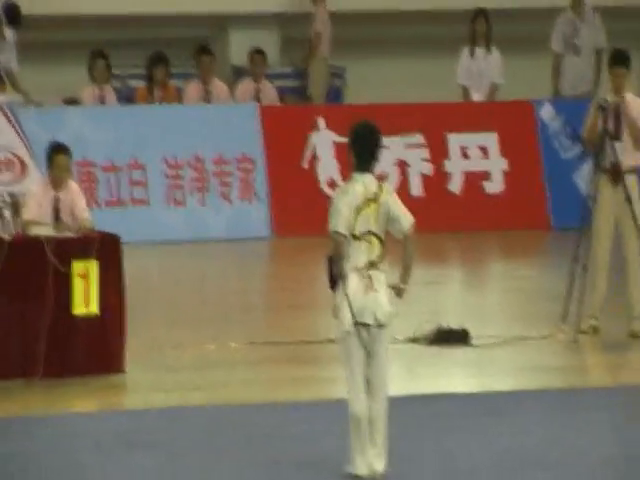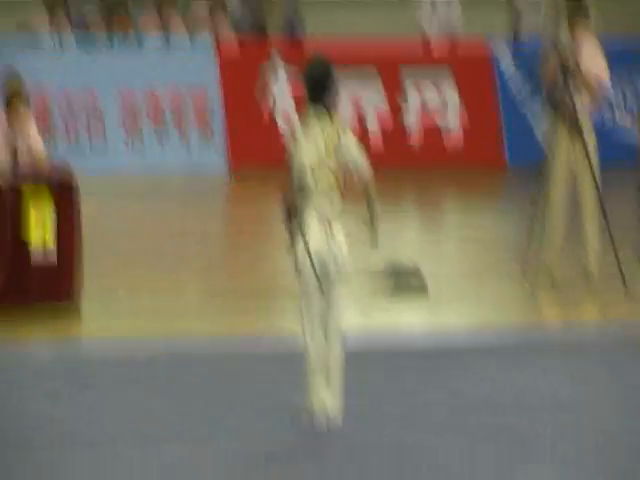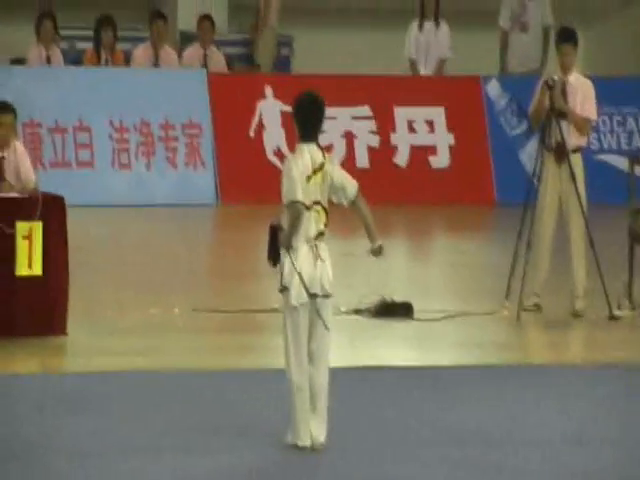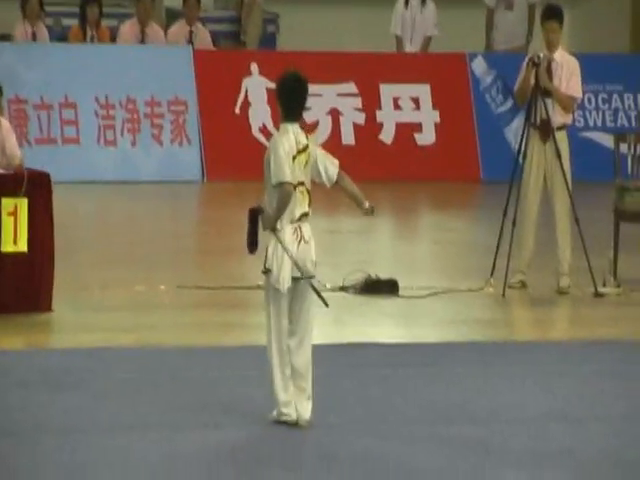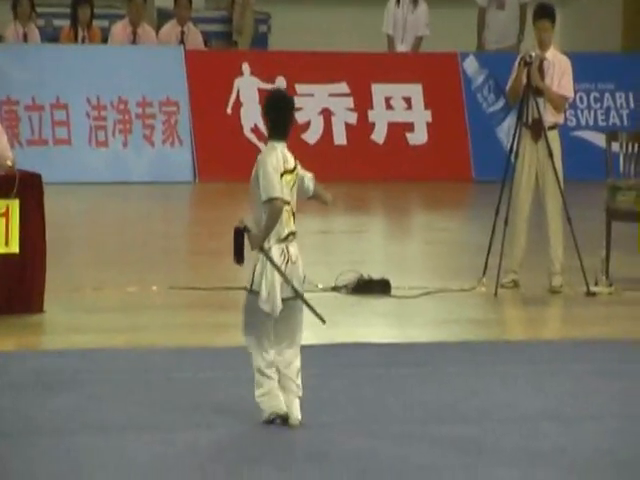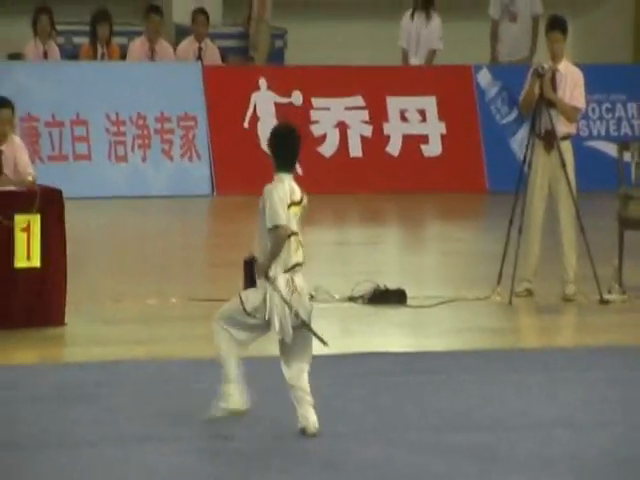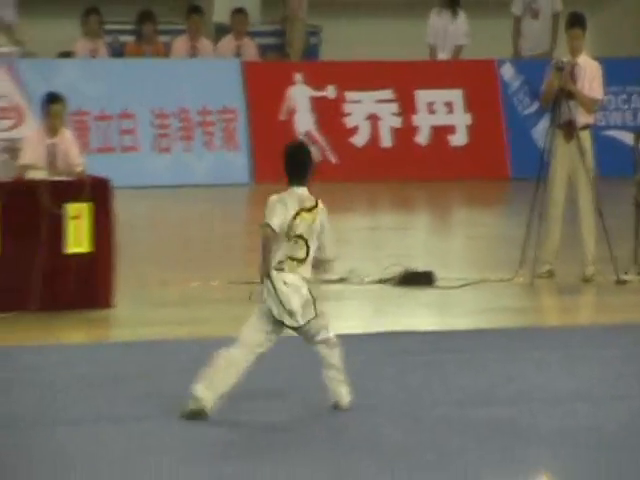
dt=0.2s
person 1, frame 1
left shoulder: (344, 193)
right shoulder: (385, 192)
left elbow: (338, 239)
right elbow: (408, 232)
left wrist: (338, 271)
right wrist: (404, 279)
left hip: (352, 290)
right hip: (378, 290)
left knee: (357, 383)
right knee: (377, 382)
person 1, frame 2
left shoulder: (305, 134)
right shoulder: (340, 134)
left elbow: (301, 181)
right elbow: (365, 175)
left wrist: (294, 214)
left hip: (310, 234)
right hip: (332, 234)
left knee: (314, 328)
right knee: (330, 327)
left ankle: (320, 405)
right ankle: (331, 405)
person 1, frame 3
left shoulder: (293, 162)
right shoulder: (326, 163)
left elbow: (296, 207)
right elbow: (356, 196)
left wrist: (285, 239)
right wrist: (374, 236)
left hip: (298, 261)
right hip: (320, 259)
left knee: (298, 355)
right knee: (318, 355)
left ankle: (304, 433)
right ankle: (317, 432)
person 1, frame 4
left shoulder: (278, 142)
right shoulder: (307, 143)
left elbow: (286, 187)
right elbow: (337, 174)
left wrist: (272, 218)
right wrist: (362, 202)
left hip: (283, 244)
right hip: (304, 241)
left knee: (279, 333)
right knee: (300, 334)
left ankle: (288, 406)
right ankle: (302, 407)
person 1, frame 5
left shoulder: (267, 159)
right shoulder: (291, 160)
left elbow: (276, 205)
right elbow: (315, 188)
left wrist: (260, 237)
right wrist: (324, 197)
left hip: (271, 261)
right hip: (295, 260)
left knee: (258, 339)
right knee: (288, 344)
left ankle: (275, 402)
right ankle: (292, 408)
person 1, frame 6
left shoulder: (274, 191)
right shoulder: (298, 191)
left elbow: (283, 232)
left wrist: (265, 267)
left hip: (273, 289)
right hip: (298, 289)
left knee: (224, 324)
right knee: (295, 359)
left ankle: (234, 397)
right ankle: (308, 419)
person 1, frame 7
left shoulder: (278, 201)
right shoulder: (319, 208)
left elbow: (269, 232)
right elbow: (325, 260)
left wrist: (268, 265)
left hip: (278, 289)
right hip: (300, 291)
left knee: (244, 348)
right knee: (327, 341)
right ankle: (342, 395)
person 2, frame 1
right shoulder: (601, 105)
right elbow: (589, 143)
right wrist: (596, 118)
right hip: (605, 179)
right knee: (599, 246)
right ankle: (592, 314)
person 2, frame 2
left shoulder: (593, 51)
right shoulder: (557, 50)
left elbow: (597, 89)
right elbow: (546, 85)
left wrist: (577, 68)
right wrist: (554, 63)
left hip: (584, 125)
right hip: (561, 124)
left knee: (589, 191)
right knee: (556, 189)
left ankle: (592, 260)
right ankle: (549, 255)
person 2, frame 3
left shoulder: (584, 86)
right shoulder: (547, 83)
left elbow: (586, 127)
right elbow: (534, 121)
left wrist: (565, 106)
right wrist: (543, 98)
left hip: (573, 158)
right hip: (550, 157)
left knee: (576, 226)
right knee: (543, 224)
left ankle: (579, 295)
right ankle: (536, 292)
person 2, frame 4
left shoulder: (570, 64)
right shoulder: (532, 60)
left elbow: (570, 105)
right elbow: (520, 99)
left wrist: (549, 84)
right wrist: (528, 75)
left hip: (558, 136)
right hip: (535, 135)
left knee: (562, 204)
right knee: (528, 202)
left ankle: (564, 273)
right ankle: (521, 269)
person 2, frame 5
left shoulder: (562, 63)
right shoulder: (524, 59)
left elbow: (561, 104)
right elbow: (511, 98)
left wrist: (541, 83)
right wrist: (520, 74)
left hip: (550, 135)
right hip: (527, 135)
left knee: (553, 203)
right knee: (520, 201)
left ankle: (556, 272)
right ankle: (513, 269)
person 2, frame 6
left shoulder: (574, 74)
right shoulder: (537, 71)
left elbow: (573, 114)
right elbow: (525, 110)
left wrist: (552, 95)
right wrist: (533, 86)
left hip: (562, 145)
right hip: (540, 145)
left knee: (567, 212)
right knee: (534, 211)
left ankle: (570, 280)
right ankle: (527, 277)
person 2, frame 7
left shoulder: (592, 67)
right shoulder: (558, 65)
left elbow: (592, 105)
right elbow: (545, 101)
left wrist: (573, 87)
right wrist: (553, 80)
left hip: (582, 135)
right hip: (561, 135)
left knee: (586, 198)
right knee: (555, 196)
left ankle: (589, 261)
right ankle: (548, 259)
